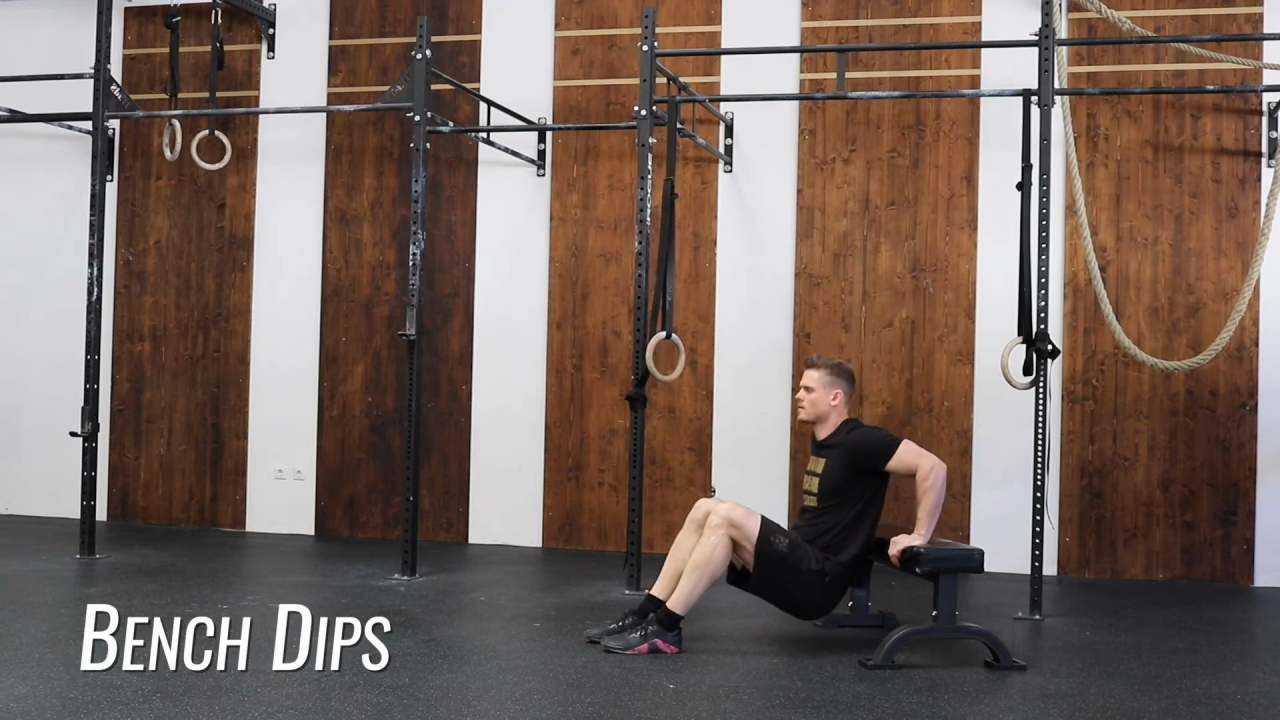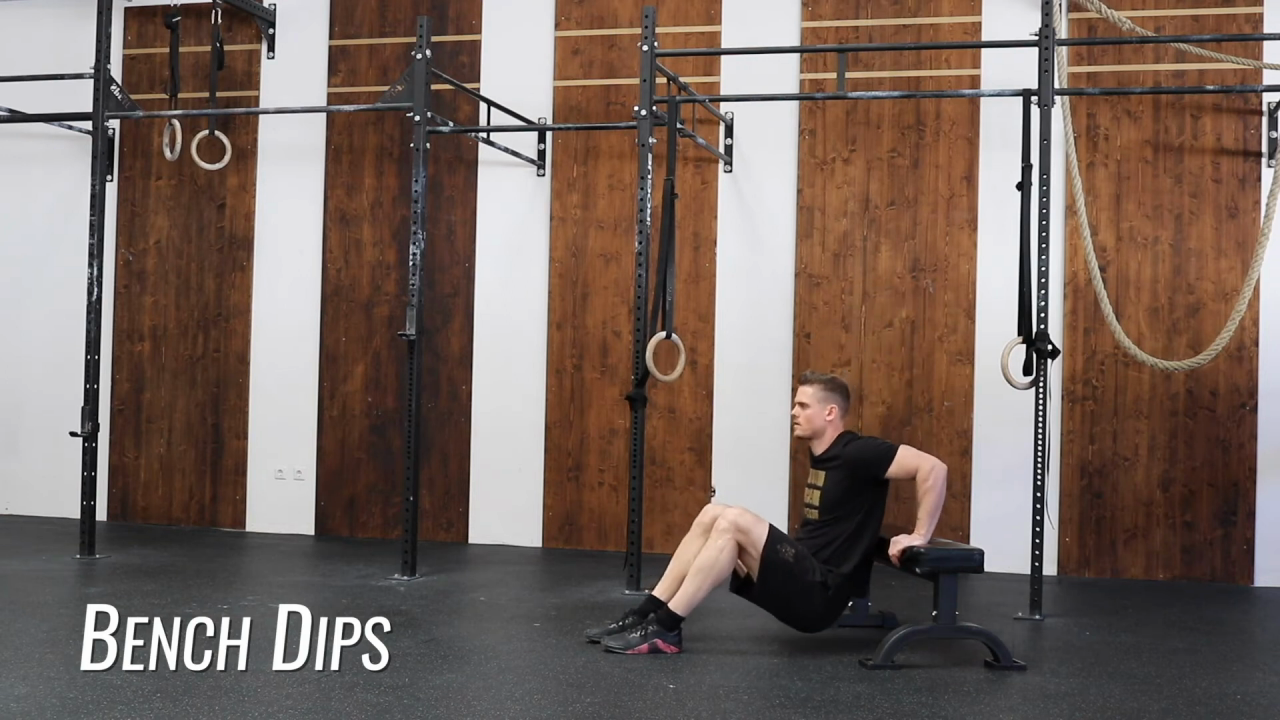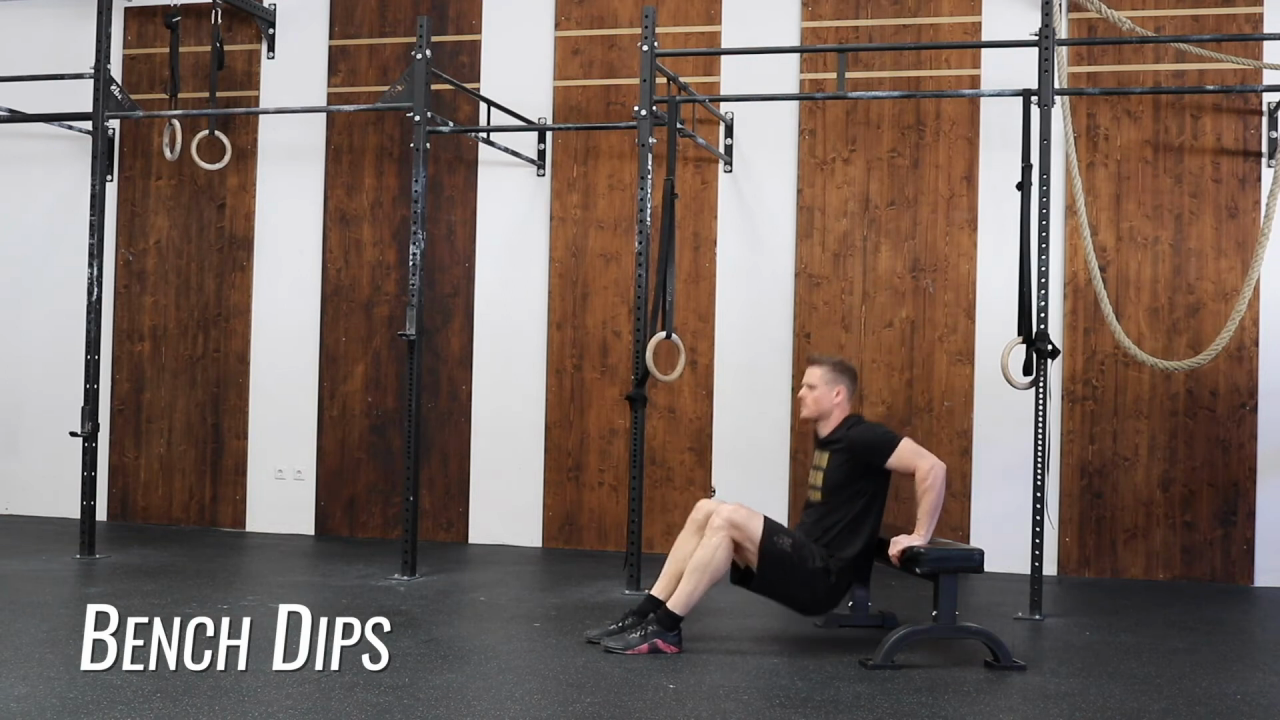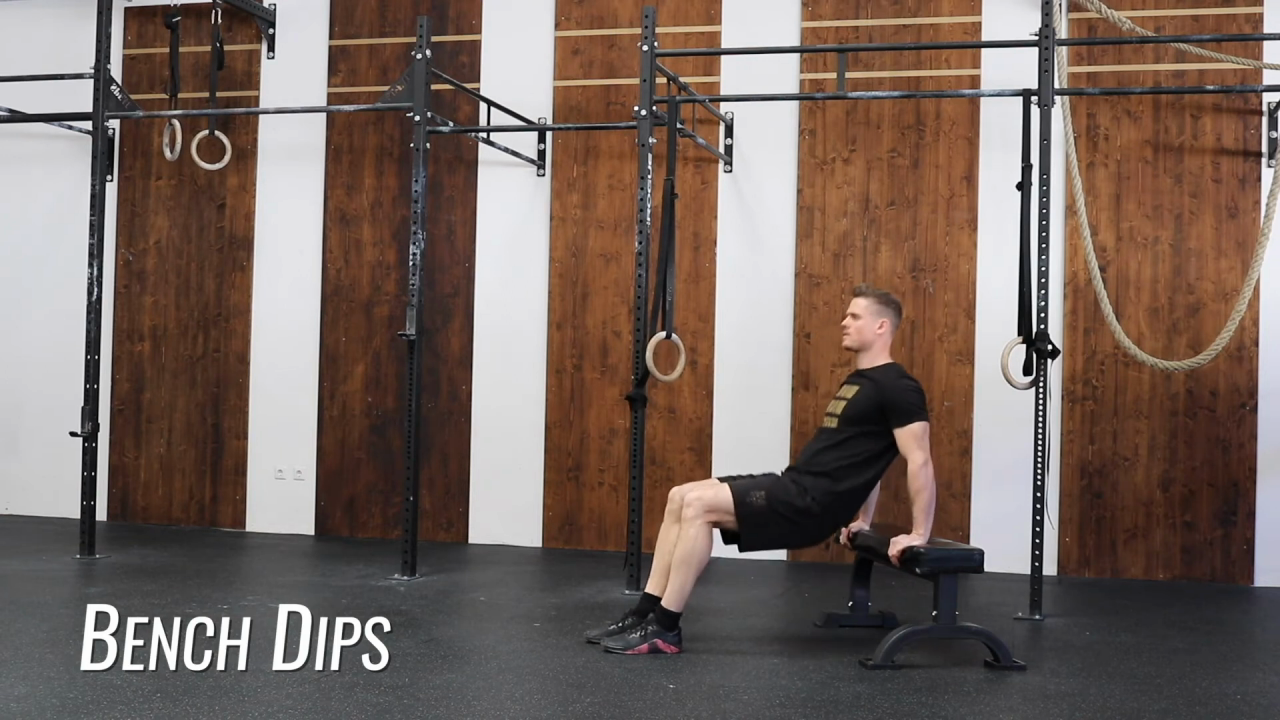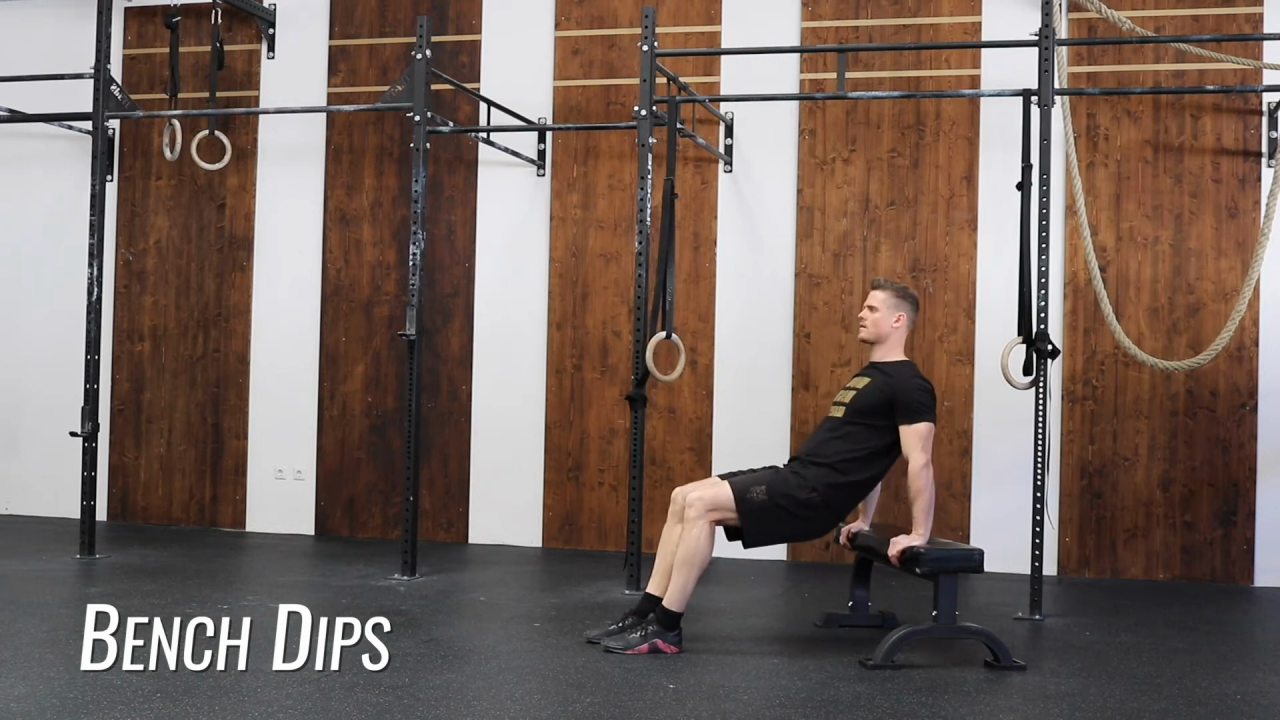
dt=0.4s
person 1, frame 1
left shoulder: (857, 441)
right shoulder: (825, 439)
left elbow: (932, 467)
left wrist: (918, 536)
left hip: (818, 578)
right hip: (801, 561)
left knee: (725, 516)
right knee: (704, 510)
left ankle: (665, 628)
right ankle: (645, 614)
person 1, frame 2
left shoulder: (855, 453)
right shoulder: (824, 452)
left elbow: (933, 468)
left wrist: (918, 537)
left hip: (819, 591)
right hip: (802, 574)
left knee: (733, 521)
right knee: (712, 516)
left ankle: (664, 629)
right ankle: (644, 614)
person 1, frame 3
left shoulder: (859, 438)
right shoulder: (828, 436)
left elbow: (932, 467)
left wrist: (919, 537)
right wrist: (855, 531)
left hip: (822, 575)
right hip: (805, 559)
left knee: (727, 518)
right knee: (706, 511)
left ankle: (664, 628)
right ankle: (645, 614)
person 1, frame 4
left shoulder: (894, 386)
right shoulder: (859, 378)
left elbow: (920, 460)
left wrist: (918, 535)
right wrist: (862, 519)
left hip: (813, 503)
right hip: (794, 489)
left knee: (697, 504)
right knee: (680, 497)
left ankle: (664, 627)
right ankle: (646, 612)
person 1, frame 5
left shoulder: (908, 384)
right shoulder: (872, 374)
left elbow: (919, 461)
left wrist: (917, 535)
right wrist: (864, 521)
left hip: (815, 492)
right hip: (796, 477)
left knee: (700, 504)
right knee: (683, 498)
left ankle: (665, 628)
right ankle: (646, 612)
